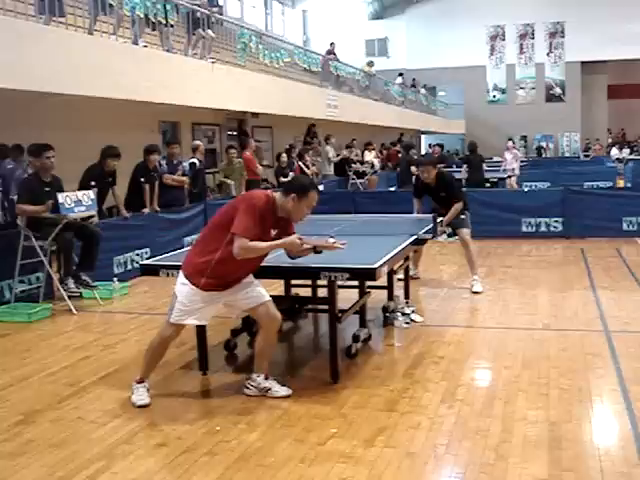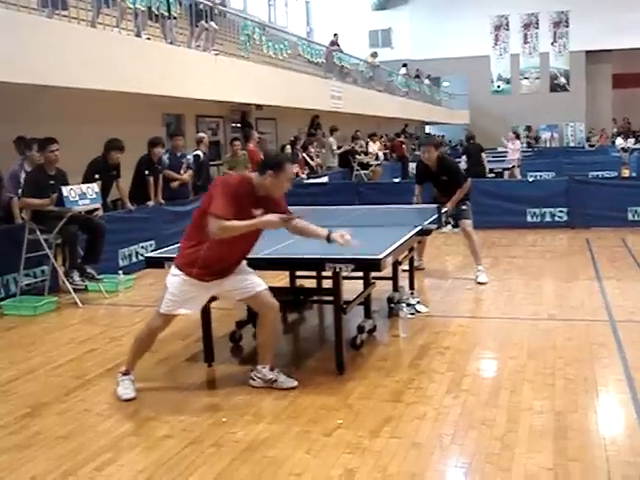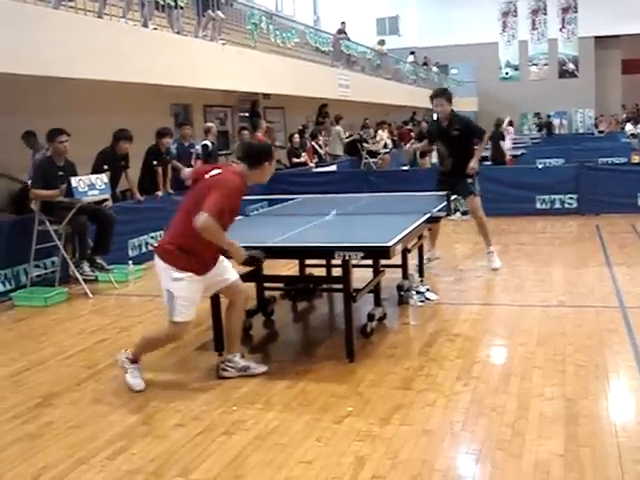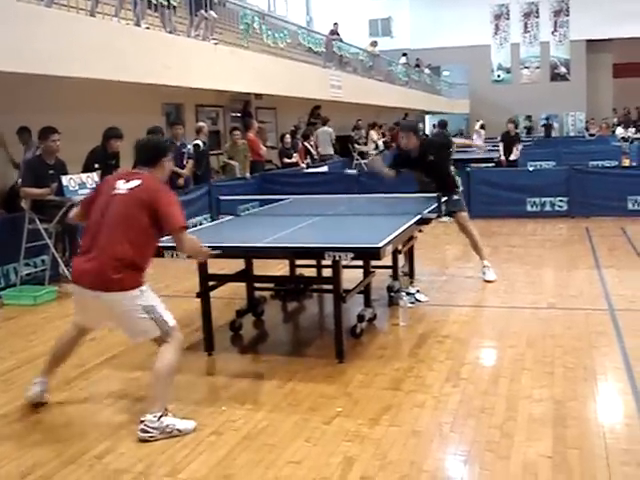
dt=0.7s
person 1, frame 1
left shoulder: (283, 215)
right shoulder: (254, 202)
left elbow: (293, 251)
right elbow: (240, 250)
left wrist: (318, 246)
right wrist: (281, 242)
left hip: (237, 279)
right hip: (200, 275)
left knee: (272, 319)
right knee: (170, 331)
left ankle: (257, 380)
right ankle: (141, 383)
person 1, frame 2
left shoulder: (271, 197)
right shoulder: (231, 184)
left elbow: (293, 223)
right elbow: (216, 230)
left wrist: (328, 235)
right wrist: (260, 222)
left hip: (231, 268)
right hip: (192, 267)
left knee: (270, 307)
right knee: (159, 322)
left ankle: (263, 371)
right ankle: (126, 374)
person 1, frame 3
left shoulder: (223, 170)
right shoulder: (232, 183)
left elbow: (189, 175)
right elbow: (202, 223)
right wrist: (233, 249)
left hip: (204, 256)
right hip: (180, 260)
left knee: (240, 294)
right knee: (177, 329)
left ankle: (231, 361)
right ankle: (132, 358)
person 1, frame 4
left shoulder: (110, 183)
right shoulder: (159, 192)
left elbow: (75, 216)
right elbow: (185, 244)
right wrist: (200, 252)
left hip: (82, 277)
right hip: (118, 284)
left knee: (80, 327)
right knee: (172, 339)
left ankle: (41, 385)
right ankle: (155, 419)
person 2, frame 1
left shoulder: (447, 179)
right shoulder: (419, 180)
left elbow: (459, 204)
right elbow: (417, 198)
left wrist: (445, 222)
right wrist: (417, 211)
left hip: (457, 211)
right hip: (437, 210)
left knee: (465, 238)
left ankle: (475, 279)
right ankle: (414, 269)
person 2, frame 2
left shoulder: (449, 164)
right shoulder: (421, 166)
left elbow: (466, 184)
right elbow: (419, 183)
left wrist: (451, 203)
right wrist: (417, 196)
left hip: (458, 199)
right hip: (438, 200)
left knee: (467, 229)
left ankle: (480, 269)
right ankle: (419, 261)
person 2, frame 3
left shoulder: (464, 122)
right shoulder: (434, 126)
left elbow: (483, 137)
right elbow: (430, 143)
left wrist: (475, 159)
left hip: (465, 174)
right hip: (445, 174)
left knee: (476, 211)
left ankle: (491, 252)
right ankle: (432, 250)
person 2, frame 4
left shoulder: (434, 143)
right shoulder: (401, 156)
left elbow: (451, 142)
right elbow: (391, 174)
right wrist: (378, 166)
left hip: (448, 190)
right hip: (426, 193)
left knee: (464, 224)
left ankle: (485, 264)
person 3, frame 1
left shoulder: (56, 181)
right shoulder: (29, 182)
right elbow: (19, 209)
right wrist: (43, 208)
left hip: (59, 220)
right hip: (39, 224)
left knee: (93, 233)
right knee: (66, 237)
left ankle: (80, 272)
right ankle: (66, 278)
person 3, frame 2
left shoulder: (61, 174)
right shoulder: (34, 175)
right elbow: (24, 202)
right wrist: (48, 202)
left hip: (63, 213)
right hip: (44, 218)
left knee: (98, 226)
right knee: (71, 230)
left ankle: (85, 266)
right ankle: (72, 271)
person 3, frame 3
left shoulder: (70, 165)
right shoulder: (43, 166)
right elbow: (33, 194)
right wrist: (57, 193)
left hip: (72, 204)
right hip: (53, 208)
left knee: (107, 216)
right knee: (81, 221)
left ankle: (95, 256)
right ankle: (82, 262)
person 3, frame 4
left shoulder: (60, 163)
right shoulder: (32, 164)
right elbow: (24, 192)
right wrist: (48, 191)
left hip: (62, 201)
right hip: (43, 206)
right knee: (70, 220)
right ankle: (72, 261)
